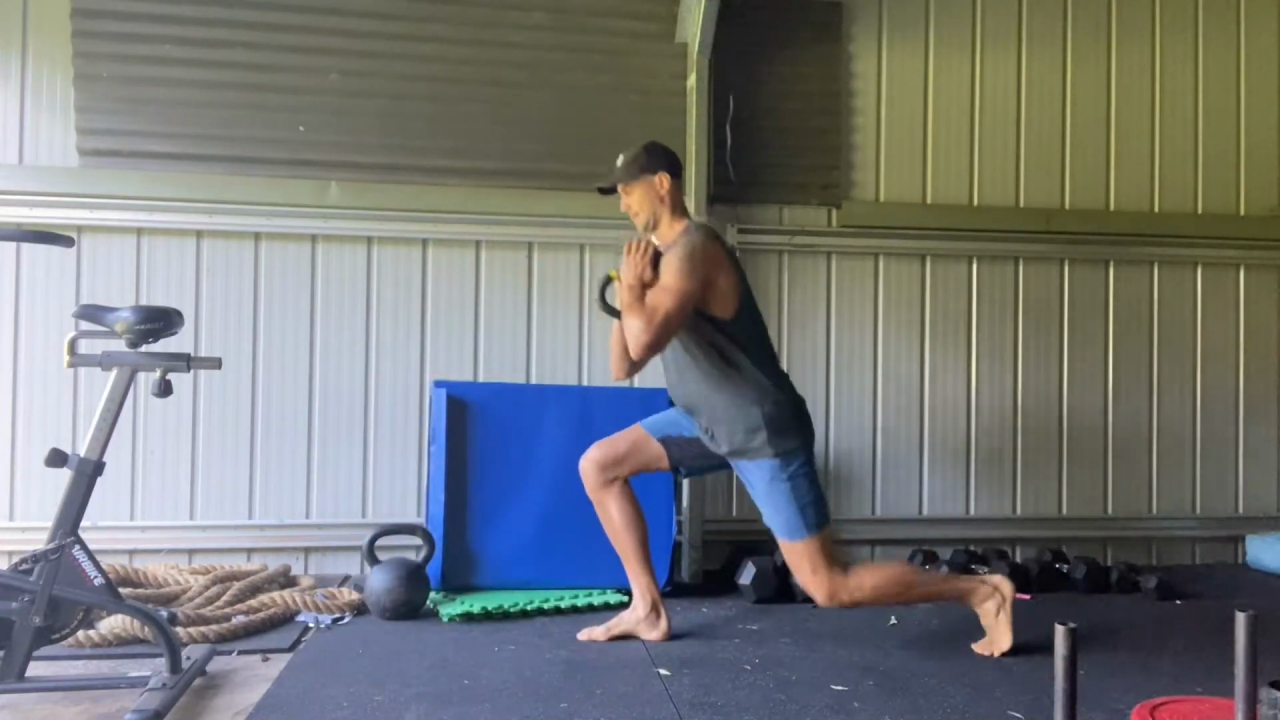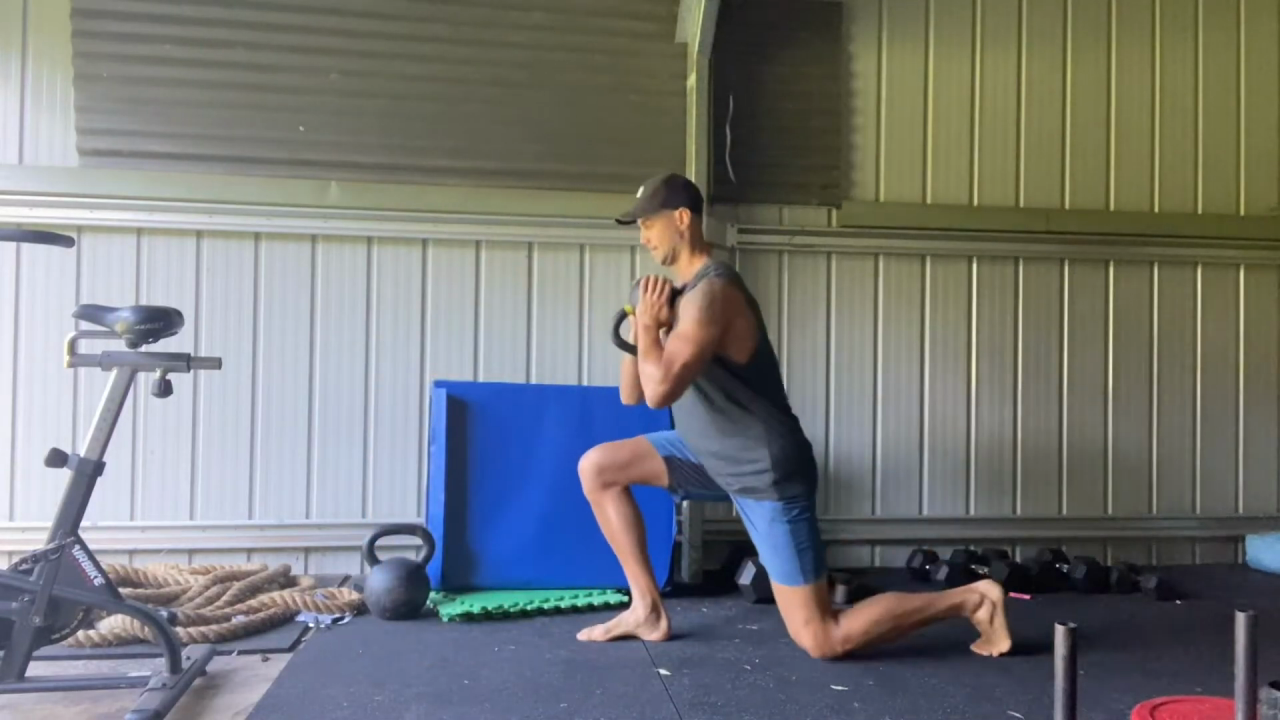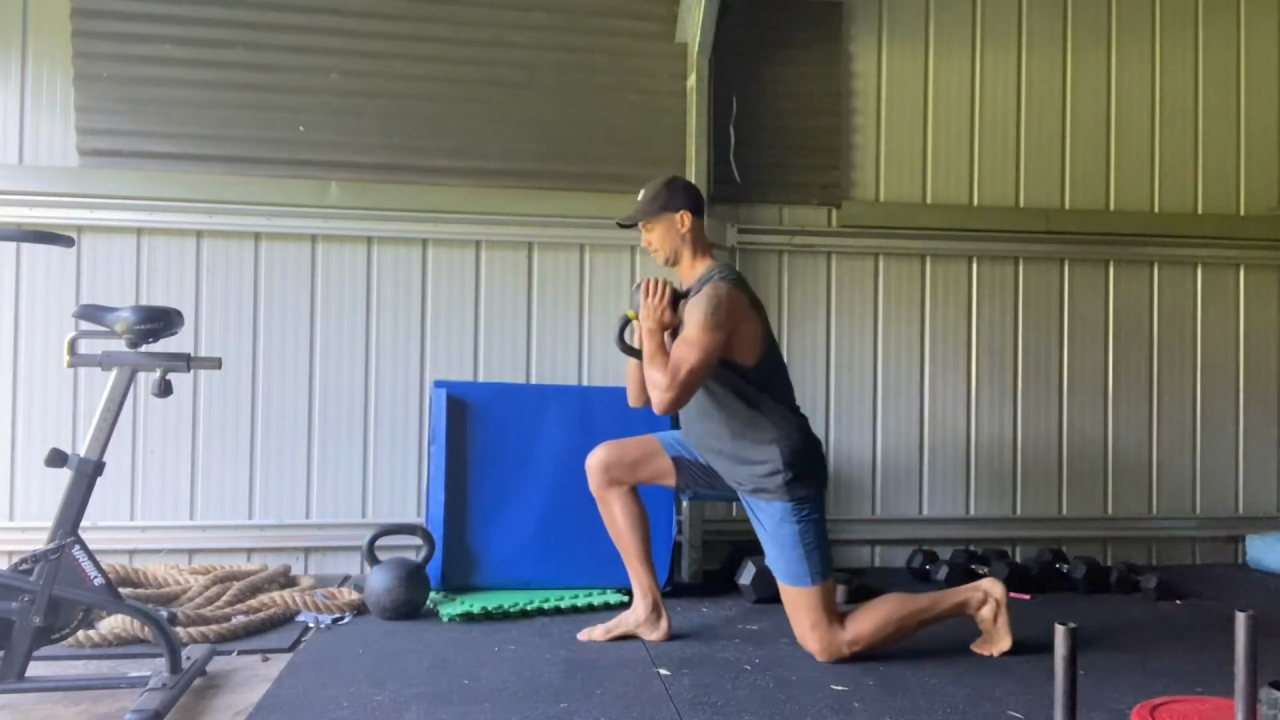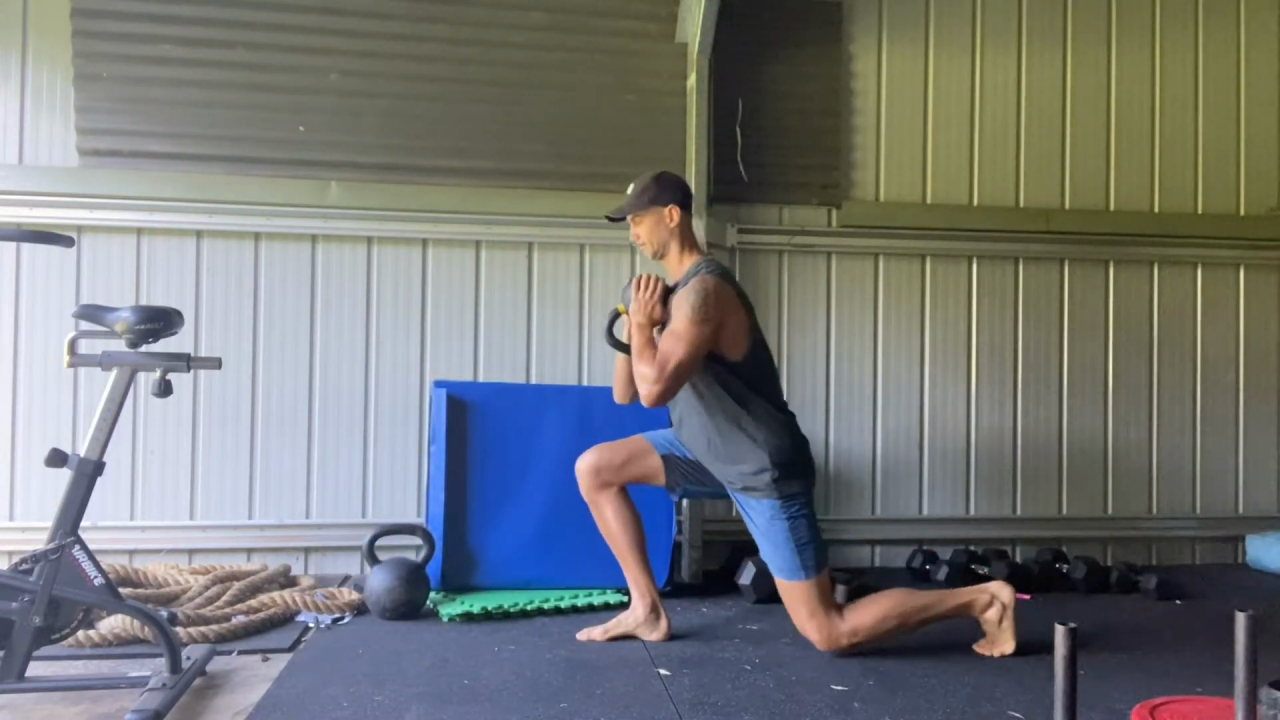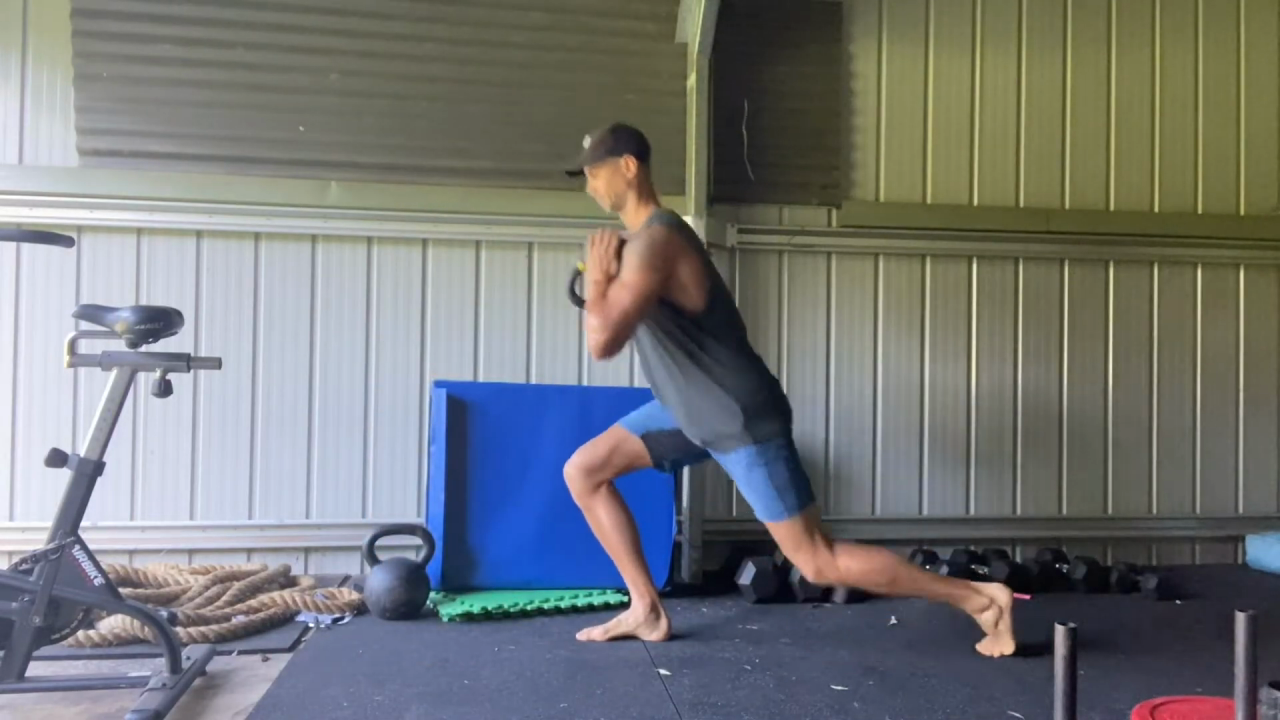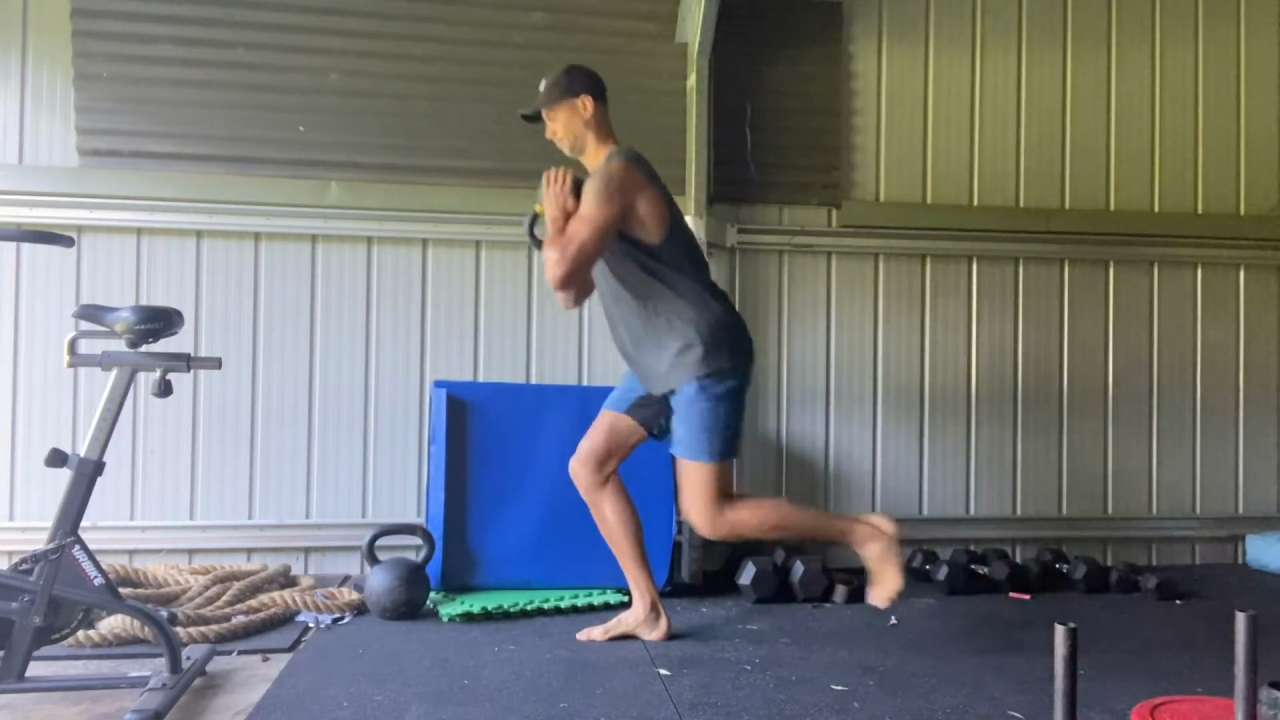
dt=0.2s
person 1, frame 1
left shoulder: (692, 250)
right shoulder: (666, 261)
left elbow: (643, 344)
right elbow: (621, 365)
left wrist: (631, 290)
right wrist: (627, 297)
left hip: (763, 430)
right hip: (715, 422)
left knee: (828, 584)
right knee: (598, 467)
left ankle: (984, 592)
right ankle: (647, 609)
person 1, frame 2
left shoulder: (711, 292)
right shoulder: (688, 293)
left elbow: (660, 391)
right elbow: (633, 396)
left wrist: (648, 327)
right wrist: (640, 333)
left hip: (766, 473)
right hip: (723, 457)
left knee: (822, 640)
right knee: (596, 469)
left ankle: (974, 599)
right ankle: (647, 610)
person 1, frame 3
left shoulder: (716, 296)
right shoulder: (691, 296)
left elbow: (666, 397)
right elbow: (639, 398)
left wrist: (652, 331)
right wrist: (647, 334)
left hip: (775, 473)
right hip: (731, 457)
left knee: (828, 643)
right knee: (604, 465)
left ankle: (978, 597)
right ankle: (647, 610)
person 1, frame 4
left shoulder: (703, 291)
right shoulder: (679, 290)
left elbow: (655, 390)
right elbow: (627, 393)
left wrist: (642, 325)
right wrist: (638, 332)
left hip: (764, 470)
right hip: (718, 452)
left knee: (830, 634)
right knee: (593, 469)
left ankle: (987, 600)
right ankle: (647, 610)
person 1, frame 5
left shoulder: (653, 241)
right shoulder: (643, 241)
left elbow: (601, 340)
right elbow: (608, 344)
left wrist: (598, 279)
right wrist: (601, 287)
left hip: (742, 416)
right hip: (693, 409)
left knee: (818, 561)
right knee: (583, 471)
left ankle: (979, 600)
right ankle: (647, 609)
person 1, frame 6
left shoulder: (614, 182)
right shoulder: (602, 184)
left elbow: (559, 273)
right elbow: (572, 294)
left wrist: (555, 218)
right wrist: (563, 225)
left hip: (703, 355)
right hip: (662, 361)
left knee: (711, 516)
right knee: (588, 466)
left ankle: (866, 535)
right ankle: (647, 608)
